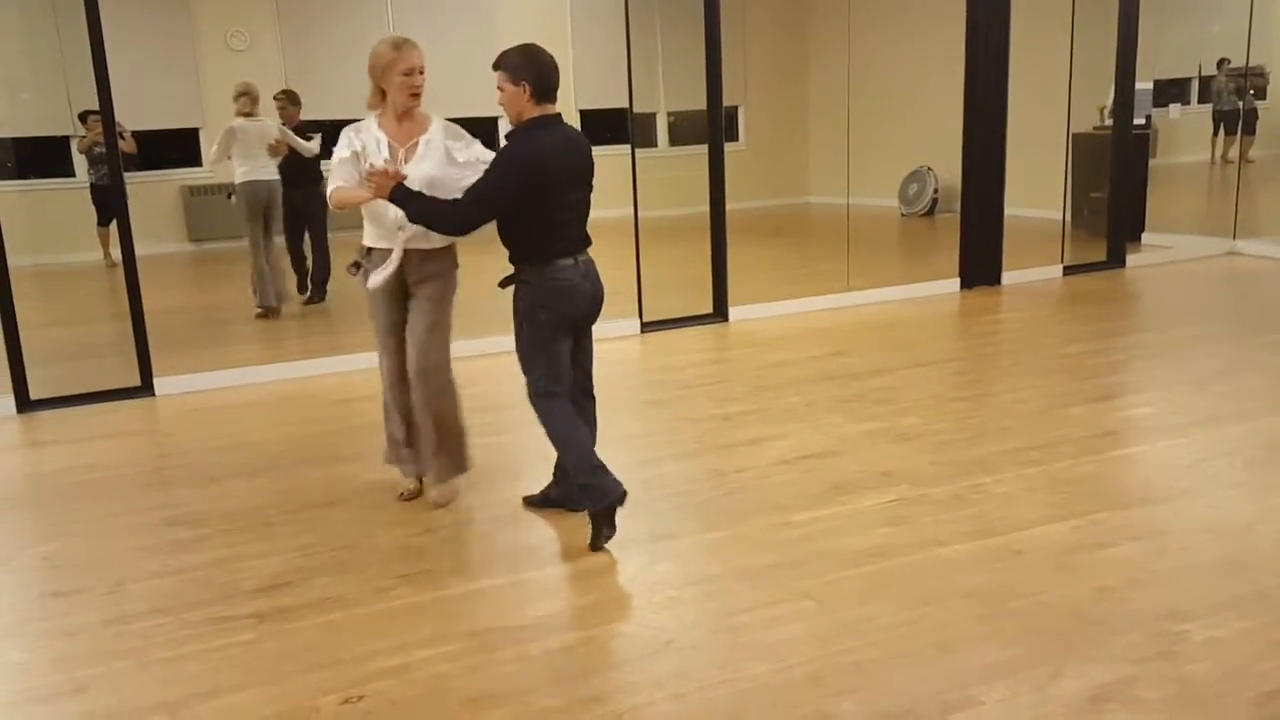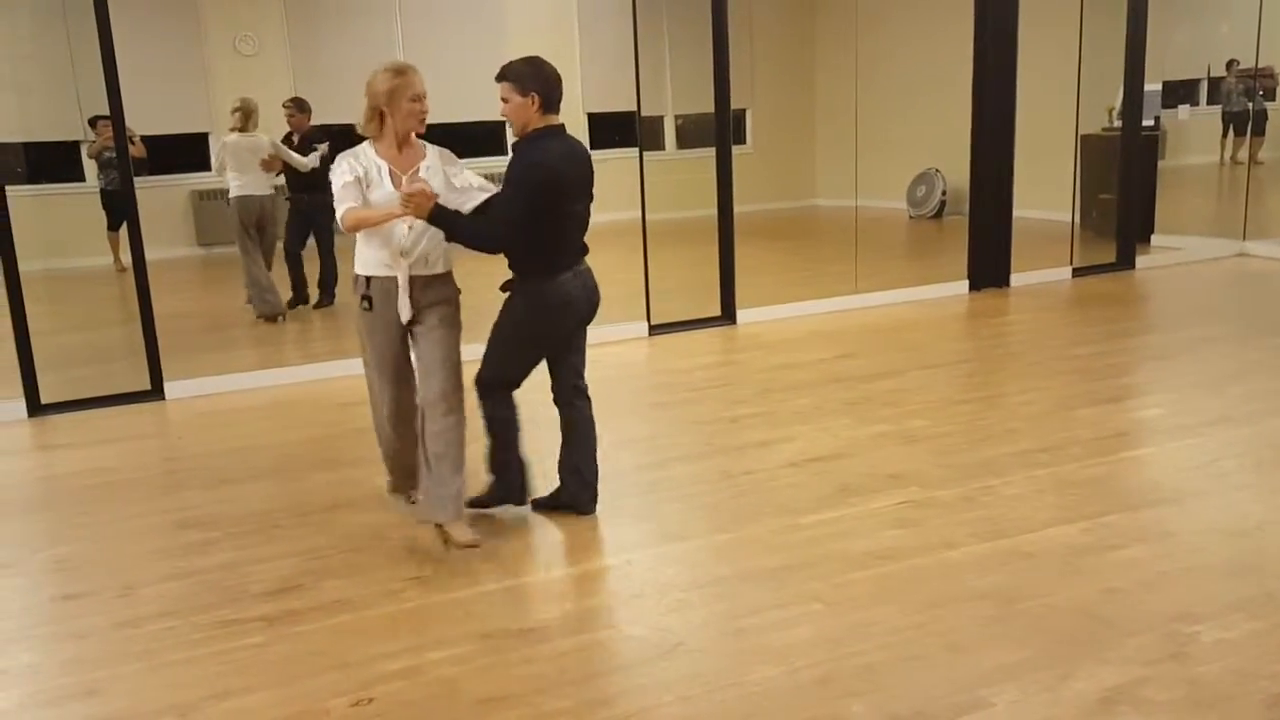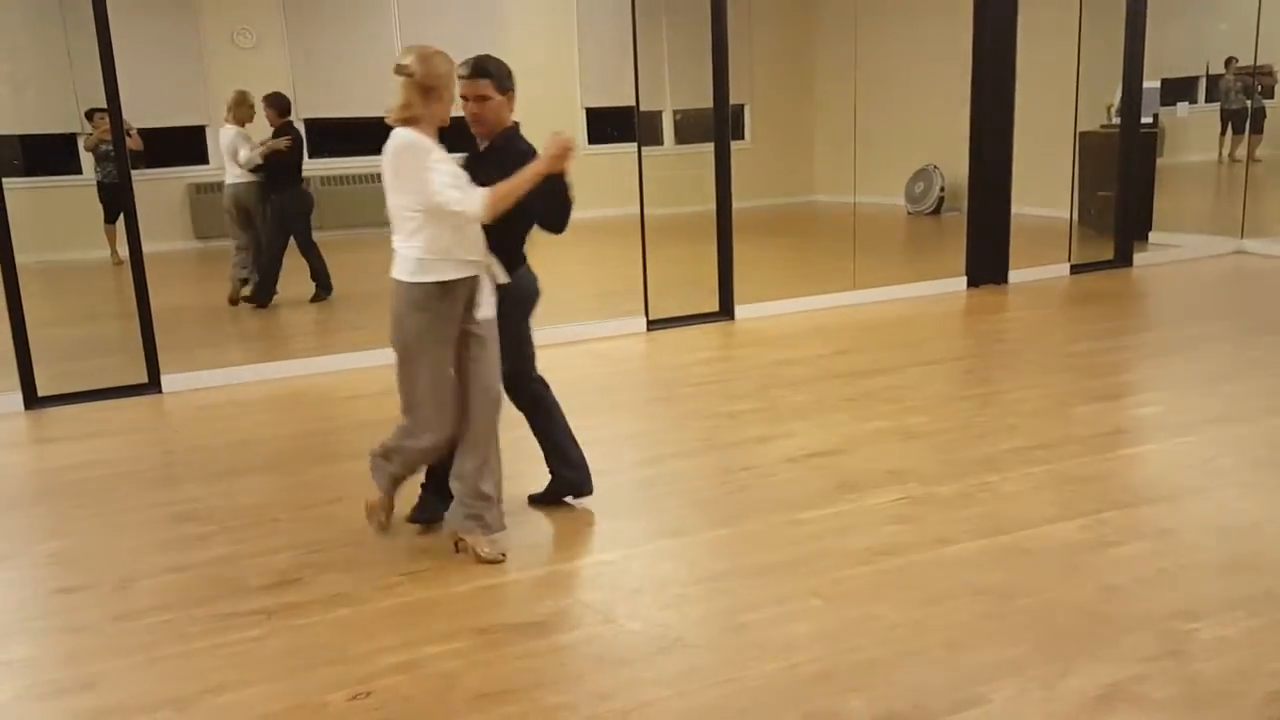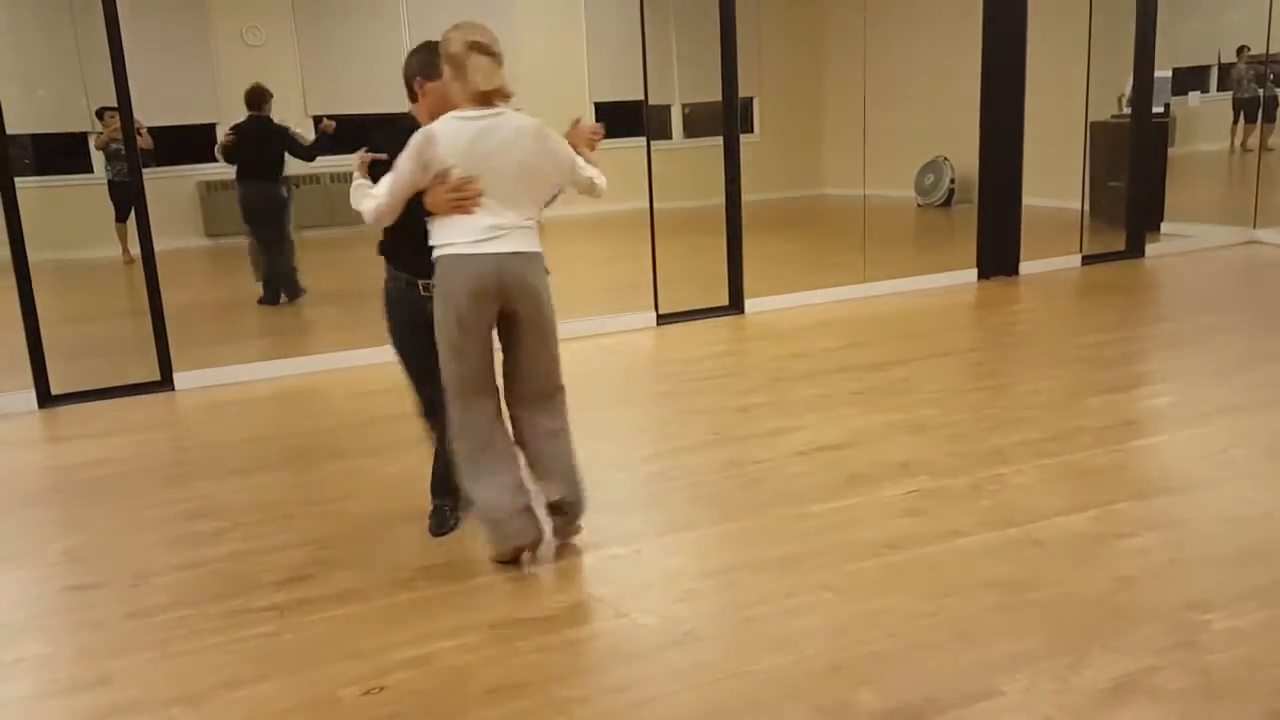
dt=0.4s
person 1, frame 1
left shoulder: (446, 135)
right shoulder: (357, 136)
right elbow: (336, 195)
right wrist: (374, 194)
left hip: (434, 260)
right hip: (381, 260)
left knee: (427, 364)
right knee: (394, 367)
left ankle: (445, 466)
right ankle: (411, 462)
person 1, frame 2
left shoulder: (440, 161)
right shoulder: (354, 162)
left elbow: (491, 199)
right elbow: (348, 218)
right wrist: (398, 210)
left hip: (435, 288)
right hip: (379, 289)
left knee: (441, 393)
right knee: (392, 396)
left ankle: (448, 510)
right ankle: (408, 480)
person 1, frame 3
left shoulder: (417, 147)
right shoulder: (411, 148)
right elbow: (475, 206)
right wrist: (536, 169)
left hip: (468, 289)
right hip: (430, 293)
left knee: (482, 403)
right knee: (436, 420)
left ankle: (472, 521)
right ankle: (387, 471)
person 1, frame 4
left shoulder: (433, 137)
right shoulder: (531, 132)
left elbow: (377, 212)
right elbow: (593, 183)
left wrist: (360, 179)
right wrist: (580, 146)
left hip: (457, 272)
right hip: (521, 267)
left knee: (472, 402)
right knee: (537, 393)
left ankle: (513, 525)
right ankle: (562, 506)
person 2, frame 1
left shoulder: (522, 154)
right shoulder: (576, 144)
left elbow: (461, 218)
left wrist: (396, 192)
left hip: (544, 285)
right hip: (583, 274)
left knee: (550, 394)
right knee: (577, 388)
left ankle: (599, 489)
right ankle: (571, 485)
person 2, frame 2
left shoulder: (532, 163)
right shoulder: (575, 152)
left elbow: (496, 236)
left wrist: (434, 213)
left hip: (542, 291)
right hip: (578, 282)
left knee: (493, 383)
right knee: (571, 390)
left ankle: (509, 483)
right ankle: (578, 489)
person 2, frame 3
left shoulder: (518, 158)
right shoulder: (484, 156)
left elbow: (555, 220)
left wrist: (554, 172)
left hip: (499, 290)
right hip: (500, 286)
right knee: (523, 383)
left ankle: (440, 496)
right ankle: (570, 476)
person 2, frame 4
right shoulder: (390, 148)
right wrist: (426, 204)
right hip: (407, 289)
right knee: (430, 395)
left ankle: (448, 494)
right ankle: (452, 488)
person 3, frame 1
left shoulder: (232, 129)
right shoulder: (273, 126)
left elbow: (214, 159)
right elbow: (309, 151)
left wrist: (220, 146)
right wrist: (316, 142)
left hip: (249, 187)
right hip: (273, 185)
left knee: (257, 246)
right knee: (266, 244)
left ankle: (267, 302)
right ankle: (275, 298)
person 3, frame 2
left shoulder: (227, 143)
right shoulder: (268, 142)
left elbow: (218, 169)
right elbow: (303, 165)
right wrist: (319, 152)
left hip: (242, 202)
right hip: (266, 200)
left knee: (251, 256)
right knee: (264, 255)
left ankle: (271, 306)
right ankle: (261, 301)
person 3, frame 3
left shoulder: (225, 131)
right shoulder: (240, 134)
right elbow: (246, 162)
left wrist: (262, 146)
right wrist: (267, 147)
left hip: (231, 191)
right hip: (251, 189)
left knee: (242, 241)
right knee: (263, 239)
left ankle: (238, 280)
person 3, frame 4
left shoulder: (280, 126)
right shoulder: (240, 128)
left elbow: (308, 146)
right elbow: (223, 155)
left wrist: (322, 133)
right wrist: (223, 143)
left hip: (279, 183)
right hip: (258, 185)
left knee: (282, 233)
right knee: (261, 236)
left ankle: (289, 279)
right ankle: (272, 284)
person 4, frame 1
left shoulder: (310, 132)
left elbow: (310, 156)
left wrist: (287, 152)
left hip: (312, 194)
right hip: (289, 194)
left knee: (318, 242)
right knee: (292, 242)
left ankle: (318, 288)
right ankle: (302, 276)
person 4, frame 2
left shoulder: (318, 140)
right shoulder: (287, 141)
left elbow: (312, 169)
right elbow: (275, 168)
left wrist: (283, 166)
left hip: (320, 200)
right hip: (297, 202)
left knee: (325, 248)
right knee: (291, 248)
left ankle: (327, 293)
right ankle: (299, 292)
person 4, frame 3
left shoulder: (287, 136)
right shoulder: (286, 133)
left elbow: (268, 165)
left hip: (291, 198)
right hip: (281, 198)
left knee: (304, 243)
right knee: (273, 247)
left ankle: (323, 286)
right ankle: (263, 293)
person 4, frame 4
left shoulder: (237, 131)
right shoulder: (280, 131)
left elbow: (229, 158)
right elbow: (307, 154)
left wrist: (223, 145)
right wrist: (324, 132)
left hip: (249, 193)
right hip: (274, 191)
left knee: (265, 243)
right knee: (276, 242)
right ankle: (283, 288)
